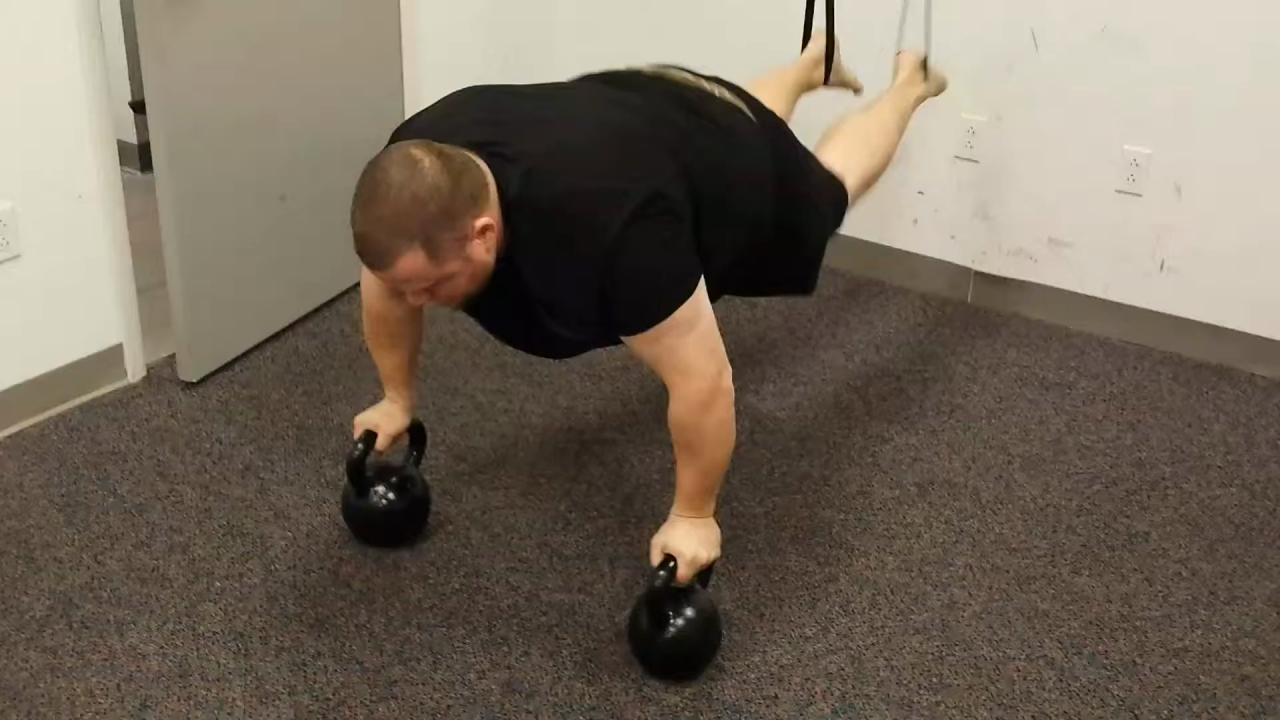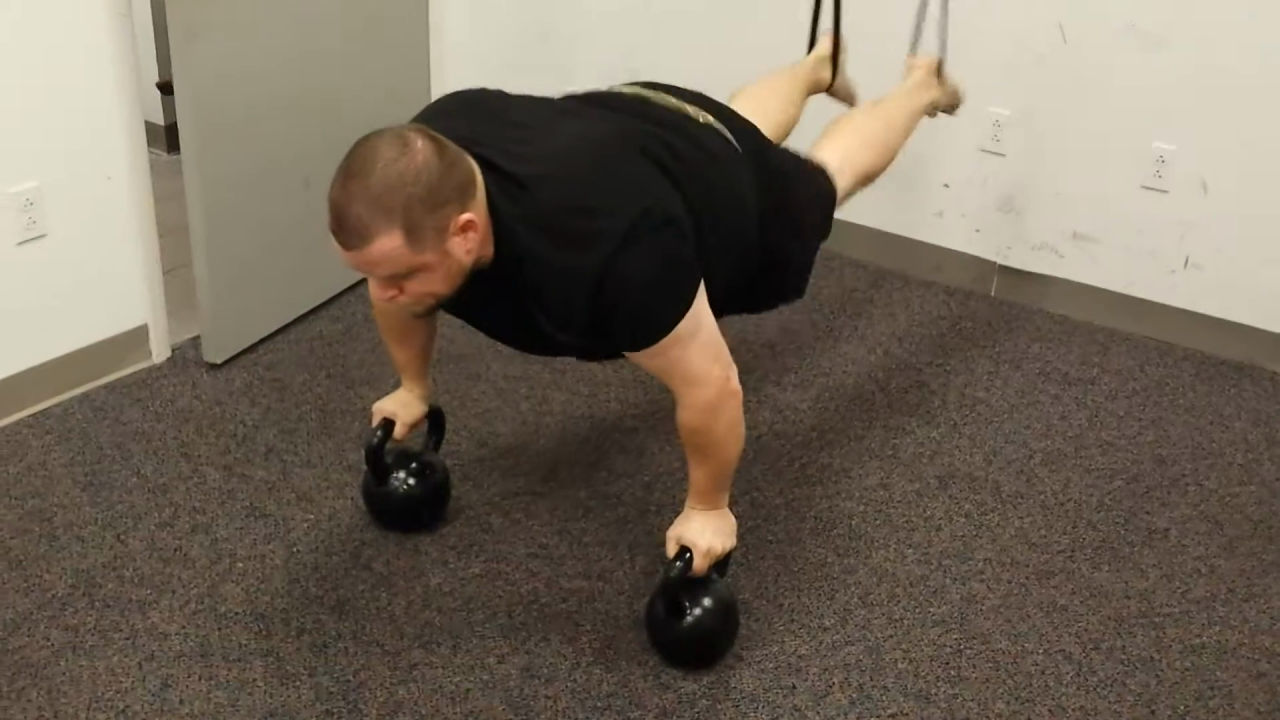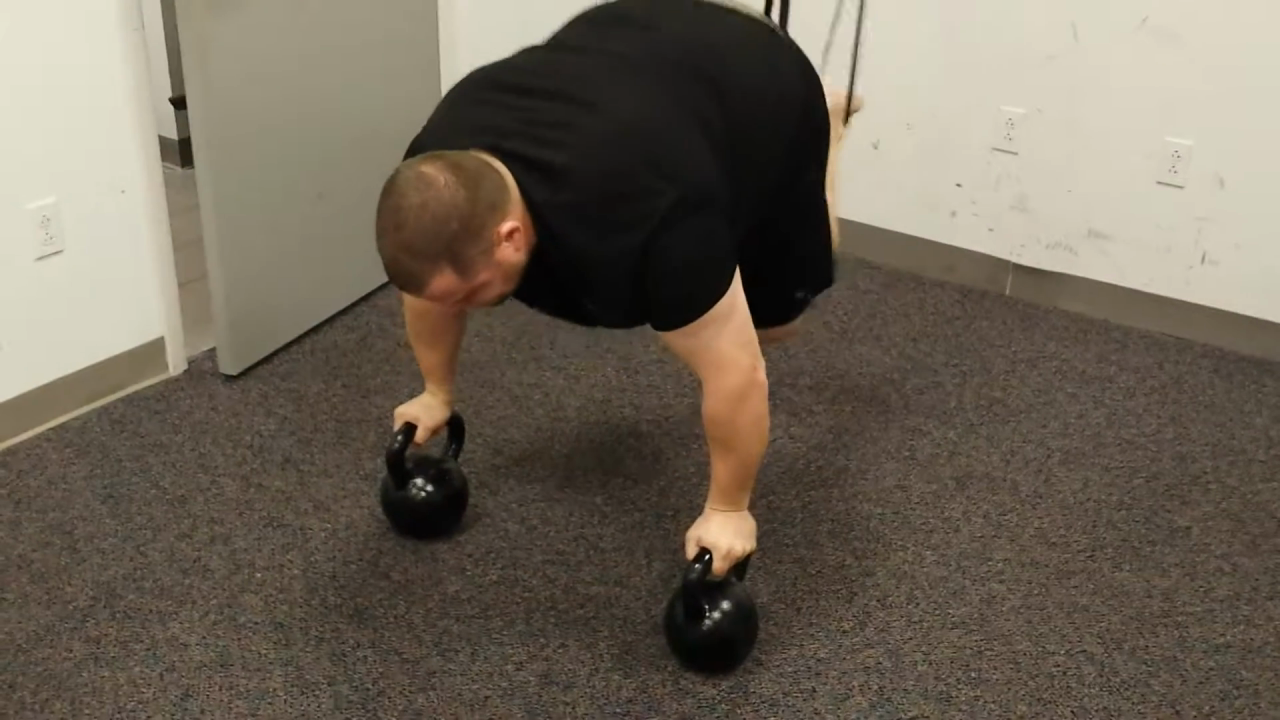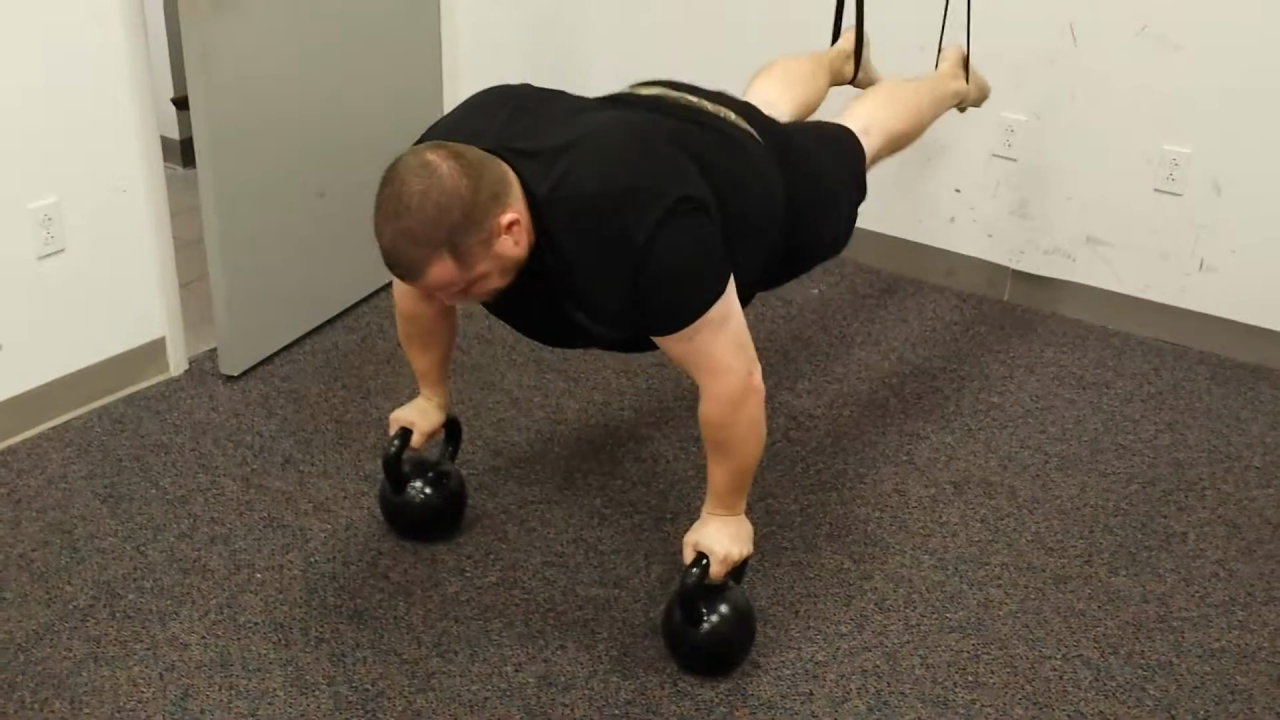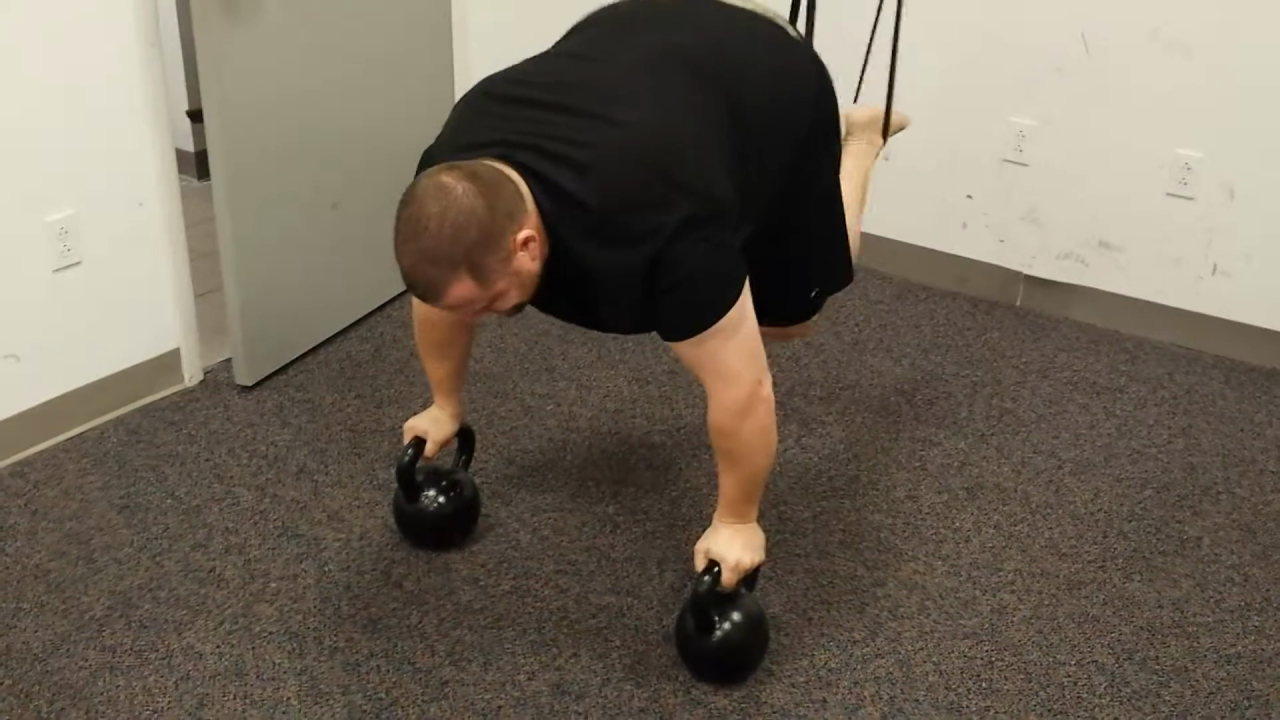
dt=1s
person 1, frame 1
left shoulder: (605, 232)
right shoulder: (420, 168)
left elbow: (702, 381)
right elbow: (387, 284)
left wrist: (694, 517)
right wrist: (396, 399)
left hip: (737, 161)
right hip: (644, 107)
left knee: (827, 186)
left ankle: (906, 85)
right ankle: (810, 65)
person 1, frame 2
left shoulder: (599, 249)
right shoulder: (420, 180)
left elbow: (711, 387)
right elbow: (394, 286)
left wrist: (708, 509)
right wrist: (414, 388)
left hip: (725, 180)
right hip: (629, 122)
left knee: (824, 175)
right knee: (745, 127)
left ankle: (919, 88)
right ankle: (818, 66)
person 1, frame 3
left shoulder: (635, 222)
right shoulder: (439, 163)
left elbow: (737, 374)
right elbow: (427, 278)
left wrist: (728, 511)
right wrist: (437, 393)
left hip: (762, 84)
left knee: (773, 320)
left ankle: (825, 125)
person 1, frame 4
left shoulder: (636, 230)
right shoulder: (447, 172)
left elbow: (733, 380)
right elbow: (420, 288)
left wrist: (724, 515)
right wrist: (431, 397)
left hip: (753, 179)
left knee: (858, 134)
right knee: (766, 106)
left ankle: (949, 82)
right ankle: (843, 57)
person 1, frame 5
left shoulder: (646, 231)
right shoulder: (454, 172)
left elbow: (742, 386)
right elbow: (441, 292)
left wrist: (737, 523)
right wrist: (446, 407)
left hip: (769, 77)
left knee: (788, 316)
left ankle: (861, 137)
